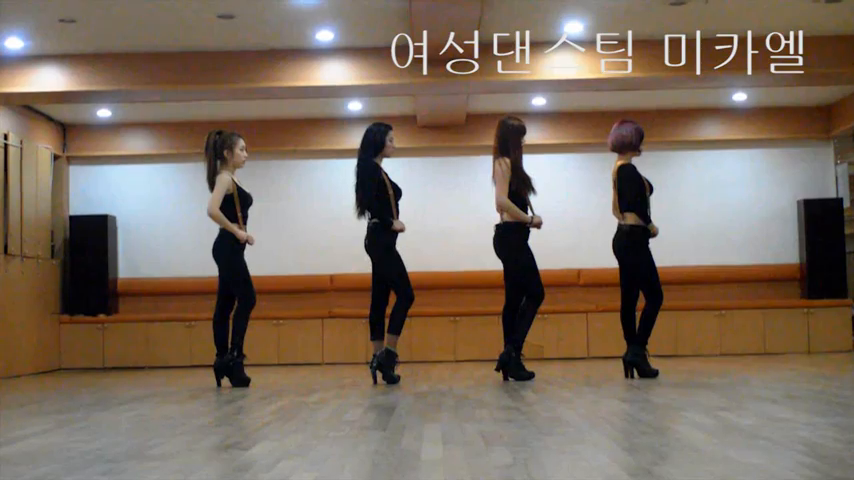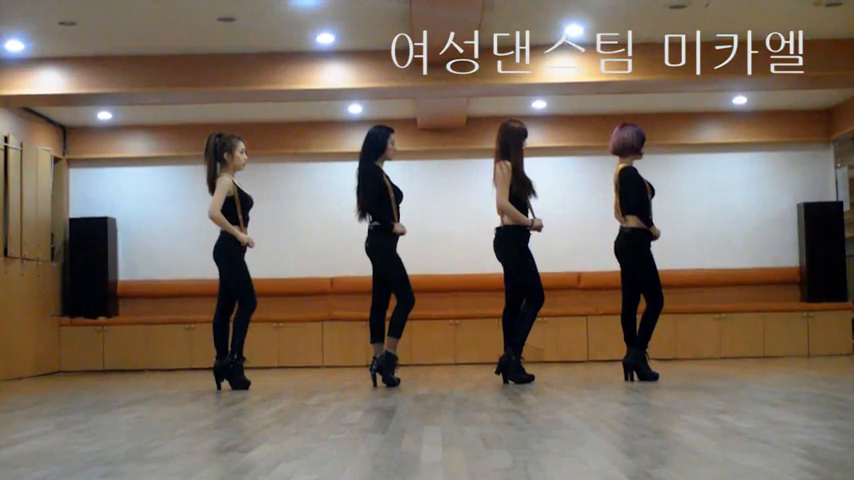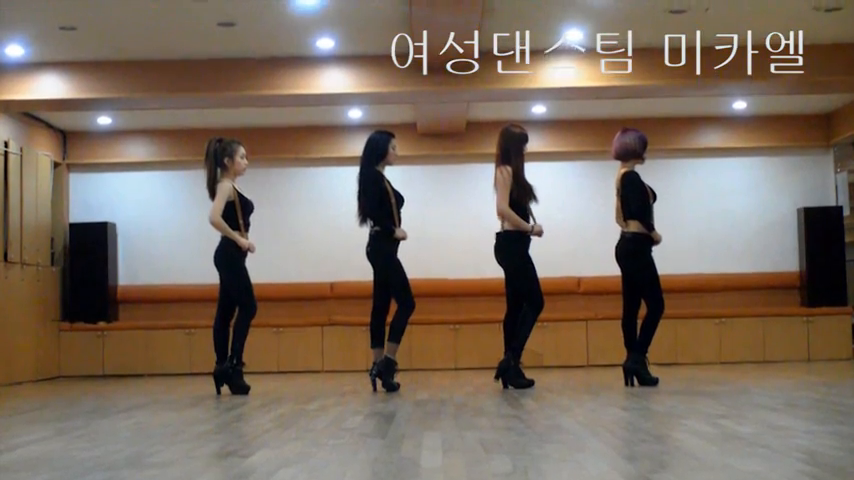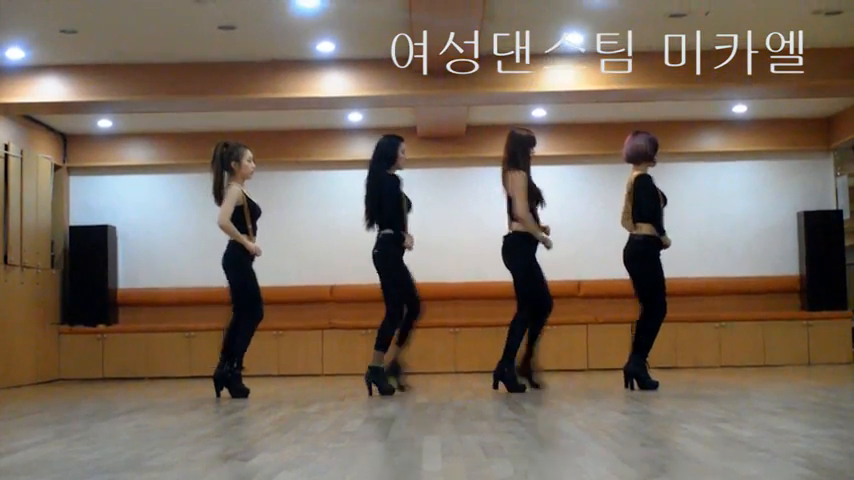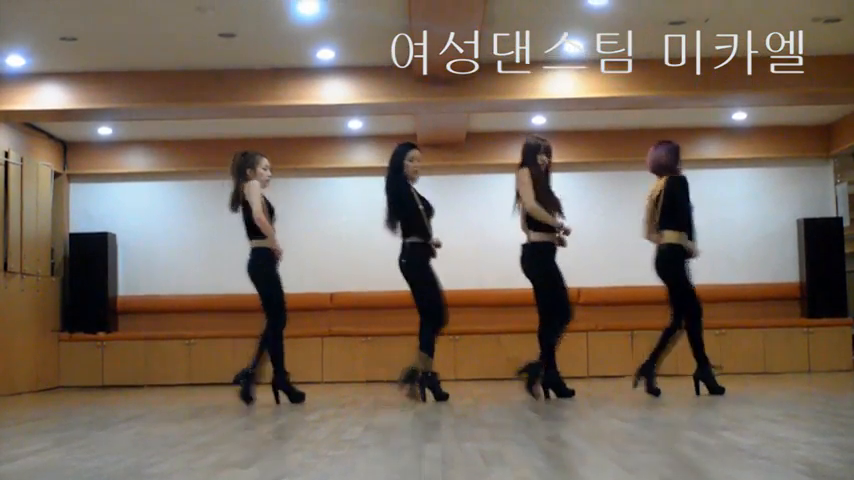
dt=0.4s
person 1, frame 1
left shoulder: (508, 163)
right shoulder: (504, 162)
left elbow: (508, 202)
right elbow: (502, 201)
left wrist: (528, 218)
right wrist: (530, 219)
left hip: (512, 237)
right hip: (511, 237)
left knee: (515, 298)
right knee: (535, 294)
left ankle: (511, 357)
right ankle: (511, 352)
person 1, frame 2
left shoulder: (509, 166)
right shoulder: (505, 165)
left elbow: (509, 205)
right elbow: (502, 204)
left wrist: (529, 222)
right wrist: (531, 222)
left hip: (512, 240)
right hip: (511, 240)
left knee: (515, 301)
right knee: (535, 297)
left ankle: (511, 359)
right ankle: (512, 354)
person 1, frame 3
left shoulder: (511, 171)
right shoulder: (505, 170)
right elbow: (503, 208)
left wrist: (529, 227)
right wrist: (531, 228)
left hip: (513, 244)
right hip: (512, 245)
left knee: (516, 306)
right knee: (534, 302)
left ankle: (510, 365)
right ankle: (511, 360)
person 1, frame 4
left shoulder: (516, 173)
right shoulder: (518, 174)
right elbow: (521, 212)
left wrist: (539, 228)
right wrist: (541, 237)
left hip: (521, 246)
right hip: (519, 246)
left knee: (542, 305)
right knee: (529, 308)
left ankle: (525, 364)
right ankle: (506, 367)
person 1, frame 5
left shoulder: (539, 181)
right shoulder: (524, 173)
right elbow: (530, 206)
left wrist: (555, 235)
right wrist: (559, 224)
left hip: (541, 253)
right hip: (538, 254)
left knee: (550, 316)
right knee: (562, 313)
left ankle: (549, 375)
right ankle: (539, 368)
person 2, frame 1
left shoulder: (378, 170)
right shoulder: (370, 168)
left elbow: (384, 203)
right elbow: (370, 203)
left wrist: (394, 222)
right wrist: (391, 223)
left hip: (382, 240)
right hip: (380, 239)
left knee: (380, 299)
right knee: (405, 294)
left ankle: (379, 356)
right ankle: (387, 353)
person 2, frame 2
left shoulder: (379, 173)
right shoulder: (372, 171)
left elbow: (384, 206)
right elbow: (370, 206)
left wrist: (394, 226)
right wrist: (392, 226)
left hip: (382, 243)
right hip: (381, 242)
left knee: (380, 302)
right knee: (405, 298)
left ankle: (379, 359)
right ankle: (388, 356)
person 2, frame 3
left shoulder: (380, 178)
right shoulder: (373, 176)
left elbow: (385, 211)
right elbow: (372, 211)
left wrist: (396, 230)
right wrist: (393, 231)
left hip: (384, 247)
right hip: (382, 247)
left knee: (381, 306)
right knee: (406, 303)
left ankle: (379, 364)
right ankle: (387, 361)
person 2, frame 4
left shoulder: (385, 181)
right shoulder: (390, 180)
right elbow: (389, 216)
left wrist: (403, 237)
right wrist: (402, 239)
left hip: (389, 251)
right hip: (389, 251)
left knee: (413, 308)
right knee: (395, 311)
left ankle: (394, 364)
right ankle: (376, 370)
person 2, frame 5
left shoulder: (408, 190)
right shoulder: (400, 187)
right elbow: (412, 221)
left wrist: (428, 243)
right wrist: (430, 239)
left hip: (416, 256)
right hip: (415, 257)
left knee: (431, 315)
right knee: (436, 315)
left ankle: (425, 374)
right ankle: (421, 372)
person 3, frame 1
left shoulder: (620, 168)
right shoulder: (627, 168)
right elbow: (635, 203)
left wrist: (644, 226)
right wrist: (651, 226)
left hip: (625, 238)
right hip: (633, 239)
left knee: (630, 298)
right knee: (654, 296)
left ankle: (633, 351)
right ankle: (637, 350)
person 3, frame 2
left shoulder: (621, 171)
right shoulder: (629, 171)
right elbow: (637, 206)
left wrist: (645, 228)
right wrist: (653, 229)
left hip: (627, 240)
right hip: (635, 242)
left knee: (631, 301)
right knee: (655, 300)
left ankle: (633, 354)
right ankle: (637, 353)
person 3, frame 3
left shoulder: (624, 176)
right shoulder: (631, 176)
right elbow: (639, 210)
left wrist: (646, 232)
right wrist: (654, 233)
left hip: (628, 245)
right hip: (636, 247)
left knee: (631, 306)
right knee: (655, 304)
left ankle: (633, 359)
right ankle: (637, 358)
person 3, frame 4
left shoulder: (634, 179)
right shoulder: (643, 179)
right elbow: (651, 212)
left wrist: (646, 233)
right wrist: (663, 236)
left hip: (635, 248)
right hip: (645, 250)
left knee: (648, 309)
right knee: (657, 309)
left ankle: (635, 362)
right ankle: (637, 362)
person 3, frame 5
left shoulder: (655, 191)
right shoulder: (677, 182)
left elbow: (649, 231)
right elbow: (684, 214)
left wrist: (665, 240)
right wrist: (690, 244)
left hip: (665, 255)
right hip: (674, 256)
left knee: (690, 313)
right knee: (687, 315)
left ankle: (697, 370)
right ankle: (655, 367)
person 4, frame 1
left shoulder: (229, 179)
right shoulder: (224, 178)
right elbow: (212, 210)
left wrist: (241, 234)
right wrist: (237, 232)
left hip: (230, 248)
right hip: (228, 247)
left knee: (226, 304)
right knee: (247, 299)
left ankle: (223, 360)
right ankle: (233, 357)
person 4, frame 2
left shoulder: (229, 181)
right shoulder: (225, 180)
right elbow: (214, 213)
left wrist: (241, 236)
right wrist: (238, 234)
left hip: (231, 250)
right hip: (229, 249)
left knee: (226, 307)
right knee: (247, 302)
left ankle: (223, 362)
right ankle: (233, 360)
person 4, frame 3
left shoulder: (230, 187)
right shoulder: (225, 185)
right elbow: (214, 218)
left wrist: (241, 241)
right wrist: (238, 239)
left hip: (232, 255)
right hip: (230, 255)
left knee: (226, 311)
right knee: (247, 308)
left ankle: (223, 367)
right ankle: (232, 365)
person 4, frame 4
left shoulder: (236, 190)
right shoulder: (235, 189)
right elbow: (223, 221)
left wrist: (248, 244)
right wrist: (247, 243)
left hip: (238, 258)
right hip: (238, 258)
left knee: (242, 315)
right knee: (253, 313)
left ankle: (226, 370)
right ankle: (231, 370)
person 4, frame 5
left shoulder: (250, 194)
right shoulder: (253, 187)
right elbow: (259, 216)
left wrist: (272, 245)
right wrist: (274, 243)
left hip: (263, 262)
right hip: (263, 262)
left knee: (277, 320)
right knee: (276, 320)
left ankle: (281, 378)
right ankle: (249, 373)
